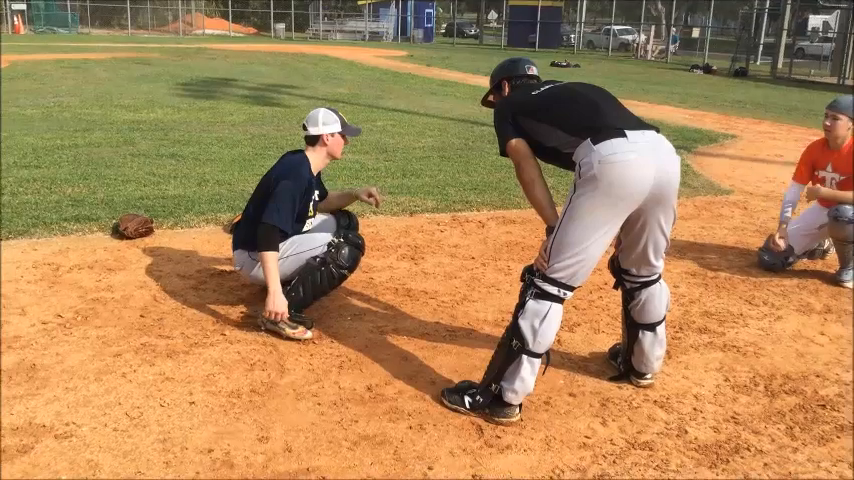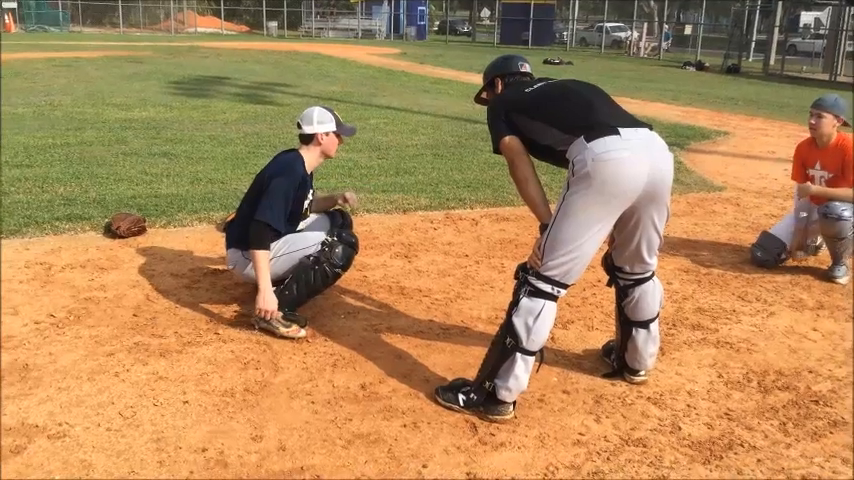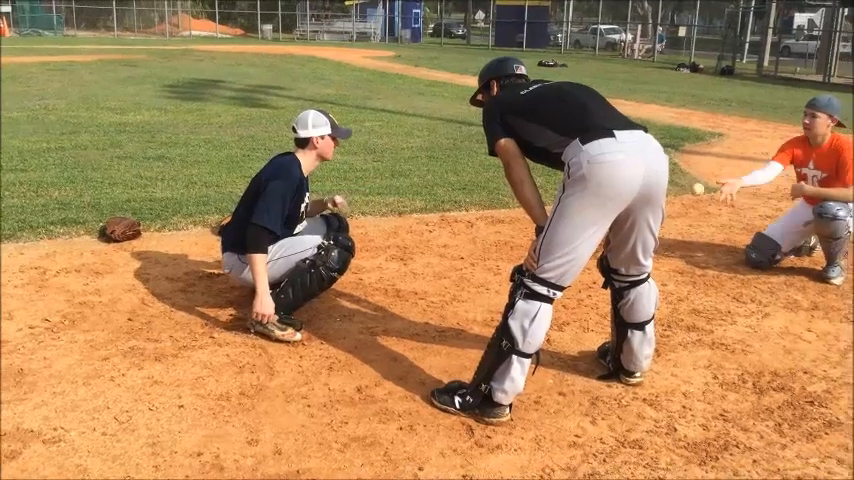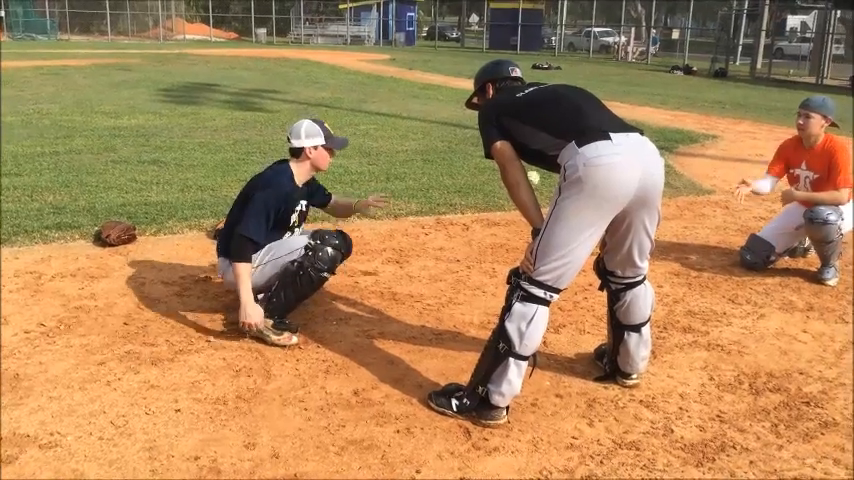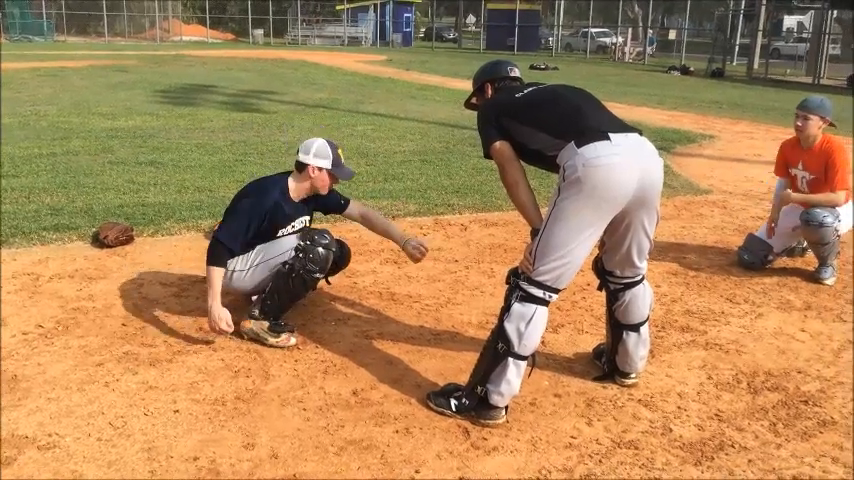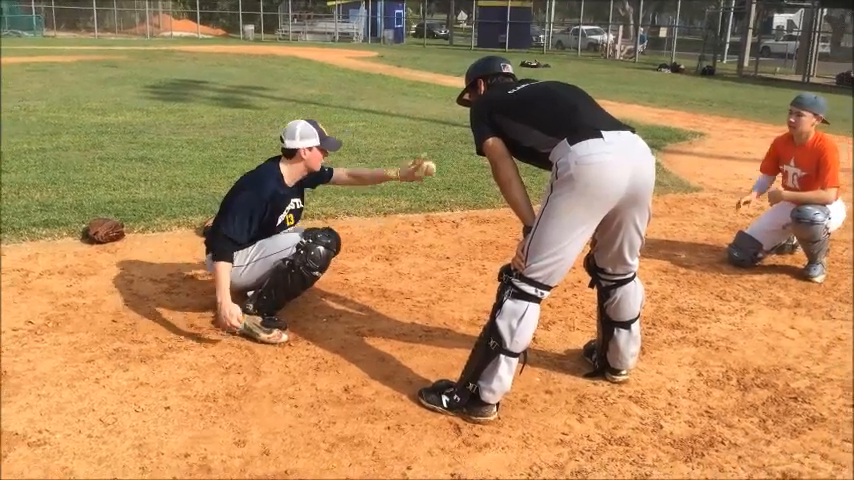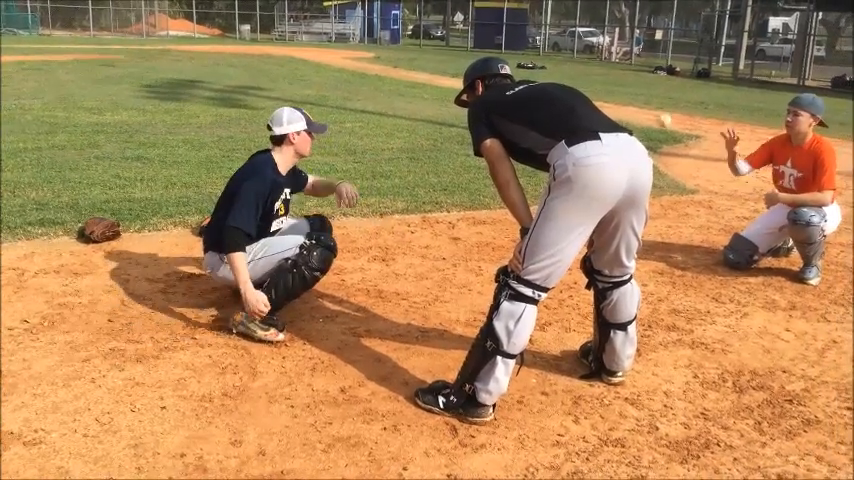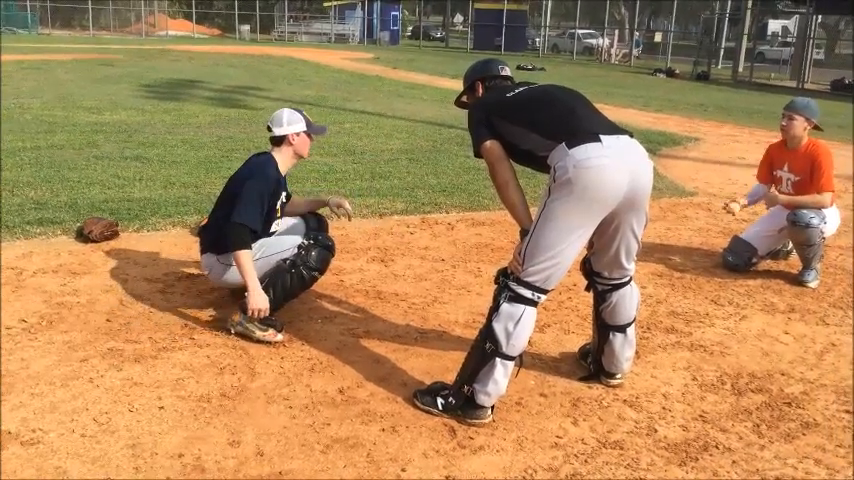
dt=0.3s
person 1, frame 1
left shoulder: (508, 105)
right shoulder: (574, 91)
left elbow: (526, 164)
left wrist: (554, 229)
left hip: (614, 162)
right hip: (663, 154)
left knee: (549, 281)
right knee: (644, 270)
left ankle: (501, 396)
right ankle: (642, 364)
person 1, frame 2
left shoulder: (502, 103)
right shoulder: (568, 88)
left elbow: (519, 163)
left wrist: (547, 226)
left hip: (608, 160)
right hip: (656, 151)
left knee: (543, 278)
right knee: (637, 267)
left ankle: (496, 394)
right ankle: (635, 360)
person 1, frame 3
left shoulder: (497, 105)
right shoulder: (563, 90)
left elbow: (515, 165)
left wrist: (544, 228)
left hip: (603, 162)
right hip: (652, 154)
left knee: (538, 282)
right knee: (632, 269)
left ankle: (492, 396)
right ankle: (631, 361)
person 1, frame 4
left shoulder: (493, 108)
right shoulder: (558, 93)
left elbow: (511, 167)
left wrist: (539, 231)
left hip: (599, 164)
right hip: (647, 156)
left knee: (535, 284)
right knee: (629, 271)
left ankle: (489, 398)
right ankle: (627, 363)
person 1, frame 5
left shoulder: (492, 108)
right shoulder: (558, 93)
left elbow: (510, 167)
left wrist: (539, 231)
left hip: (597, 165)
right hip: (646, 157)
left knee: (534, 283)
right knee: (626, 271)
left ankle: (486, 398)
right ankle: (626, 363)
person 1, frame 6
left shoulder: (485, 104)
right shoulder: (550, 90)
left elbow: (503, 164)
left wrist: (531, 228)
left hip: (591, 162)
right hip: (639, 154)
left knee: (526, 281)
right knee: (619, 268)
left ankle: (479, 394)
right ankle: (617, 359)
person 1, frame 7
left shoulder: (483, 105)
right shoulder: (549, 91)
left elbow: (500, 165)
left wrist: (528, 229)
left hip: (588, 165)
right hip: (636, 157)
left knee: (524, 282)
right knee: (615, 271)
left ankle: (475, 396)
right ankle: (613, 361)
person 1, frame 8
left shoulder: (483, 106)
right shoulder: (548, 93)
left elbow: (501, 167)
left wrist: (528, 232)
left hip: (589, 167)
right hip: (637, 159)
left knee: (523, 285)
right knee: (615, 273)
left ankle: (474, 397)
right ankle: (611, 364)
person 2, frame 1
left shoulder: (309, 167)
right shoulder: (296, 173)
left elbow: (324, 203)
right elbow: (268, 234)
left wrist: (356, 194)
right wrist: (275, 292)
left hip: (281, 242)
right hip: (256, 257)
left knee: (344, 222)
right knee: (349, 246)
left ankle: (290, 282)
right ankle: (282, 312)
person 2, frame 2
left shoulder: (301, 166)
right shoulder: (290, 171)
left elbow: (307, 206)
right elbow: (259, 233)
left wrist: (336, 199)
right wrist: (265, 290)
right hip: (249, 256)
left knee: (339, 220)
right knee: (343, 244)
left ankle: (283, 281)
right ankle: (275, 310)
person 2, frame 3
left shoulder: (296, 168)
right shoulder: (287, 175)
left elbow: (298, 211)
right elbow: (257, 236)
left wrist: (325, 204)
right wrist: (262, 294)
right hip: (245, 259)
left knee: (336, 225)
right knee: (340, 248)
left ankle: (280, 285)
right ankle: (271, 314)
person 2, frame 4
left shoulder: (303, 180)
right shoulder: (276, 185)
left elbow: (333, 206)
right elbow: (241, 244)
left wrist: (359, 205)
right wrist: (247, 303)
left hip: (266, 254)
right hip: (241, 265)
left knee: (341, 242)
right knee: (327, 248)
left ankle: (277, 290)
right ankle: (266, 317)
person 2, frame 5
left shoulder: (314, 192)
right shoulder: (264, 197)
left elbow: (363, 213)
right elbow: (218, 250)
left wrist: (406, 240)
right wrist: (215, 306)
left hip: (267, 260)
right hip: (239, 269)
left knee: (340, 252)
right knee: (321, 246)
left ankle: (279, 290)
right ankle: (262, 317)
person 2, frame 6
left shoulder: (299, 173)
right shoulder: (262, 186)
left elbow: (347, 175)
right elbow: (223, 243)
left wrist: (397, 174)
right wrist: (224, 301)
left hip: (259, 251)
right hip: (234, 262)
left knee: (329, 239)
right knee: (318, 247)
right ankle: (254, 313)
person 2, frame 7
left shoulder: (281, 166)
right shoulder: (261, 174)
left elbow: (312, 185)
right elbow: (233, 237)
left wrist: (338, 185)
right wrist: (247, 292)
right hip: (227, 259)
left knee: (318, 226)
right knee: (321, 248)
left ankle: (263, 282)
right ankle: (250, 316)
person 2, frame 8
left shoulder: (274, 167)
right shoulder: (264, 174)
left elbow: (286, 206)
right elbow: (238, 236)
left wrist: (326, 201)
right wrist: (254, 290)
right hip: (225, 259)
left knee: (314, 225)
right knee: (319, 247)
left ankle: (266, 283)
right ankle: (249, 315)
person 3, frame 1
right shoulder: (814, 149)
right elbow: (795, 190)
left wrist: (823, 192)
right wrist: (782, 226)
right hip: (822, 209)
right knee: (770, 259)
right ankle: (820, 245)
person 3, frame 2
right shoulder: (803, 148)
right elbow: (801, 194)
left wrist: (815, 189)
right wrist: (799, 233)
right hip: (814, 207)
left knee: (834, 212)
right knee: (762, 255)
right ankle: (813, 242)
person 3, frame 3
right shoulder: (795, 145)
right elbow: (769, 171)
left wrist: (808, 190)
right wrist: (738, 182)
right hip: (808, 206)
left knee: (828, 212)
right knee: (756, 257)
left ankle: (835, 263)
right ankle: (807, 243)
person 3, frame 4
left shoulder: (837, 149)
right shoulder: (789, 146)
left elbow: (843, 196)
right elbow: (768, 183)
left wrist: (798, 195)
right wrist: (752, 186)
left hip: (836, 211)
right hip: (801, 208)
left knee: (820, 217)
right knee: (751, 258)
left ankle: (830, 264)
right ankle: (801, 244)
person 3, frame 5
left shoulder: (834, 149)
right shoulder: (787, 146)
left elbow: (839, 198)
left wrist: (794, 197)
right wrist: (775, 212)
left hip: (836, 211)
right hip: (800, 208)
left knee: (815, 219)
right knee: (750, 258)
left ankle: (828, 263)
right ankle: (798, 244)
person 3, frame 6
left shoulder: (826, 147)
right shoulder: (780, 142)
left elbow: (829, 196)
right elbow: (766, 178)
left wrist: (785, 195)
right wrist: (753, 194)
left hip: (826, 209)
right hip: (790, 206)
left knee: (806, 216)
right knee: (739, 255)
left ankle: (817, 260)
right ankle: (788, 241)
person 3, frame 7
left shoulder: (822, 149)
right shoulder: (776, 143)
left elbow: (826, 198)
right elbow: (742, 168)
left wrist: (781, 197)
right wrist: (731, 151)
left hip: (820, 212)
right hip: (785, 208)
left knee: (803, 218)
right knee: (734, 258)
left ankle: (813, 263)
right ankle: (783, 244)
person 3, frame 8
left shoulder: (819, 152)
right shoulder: (774, 150)
left elbow: (825, 200)
right elbow: (763, 188)
left wrist: (781, 199)
right wrist: (744, 201)
left hip: (820, 215)
right hip: (784, 212)
left knee: (802, 220)
right knee: (734, 260)
left ankle: (812, 266)
right ankle: (783, 247)
